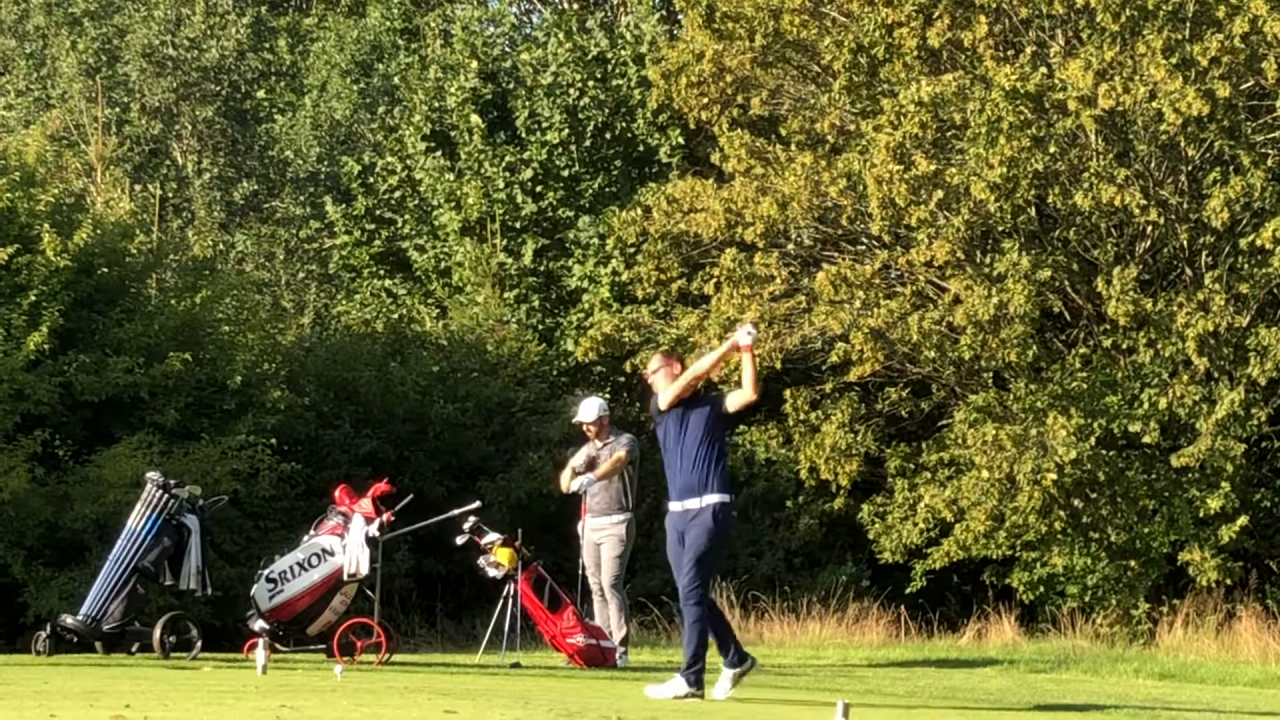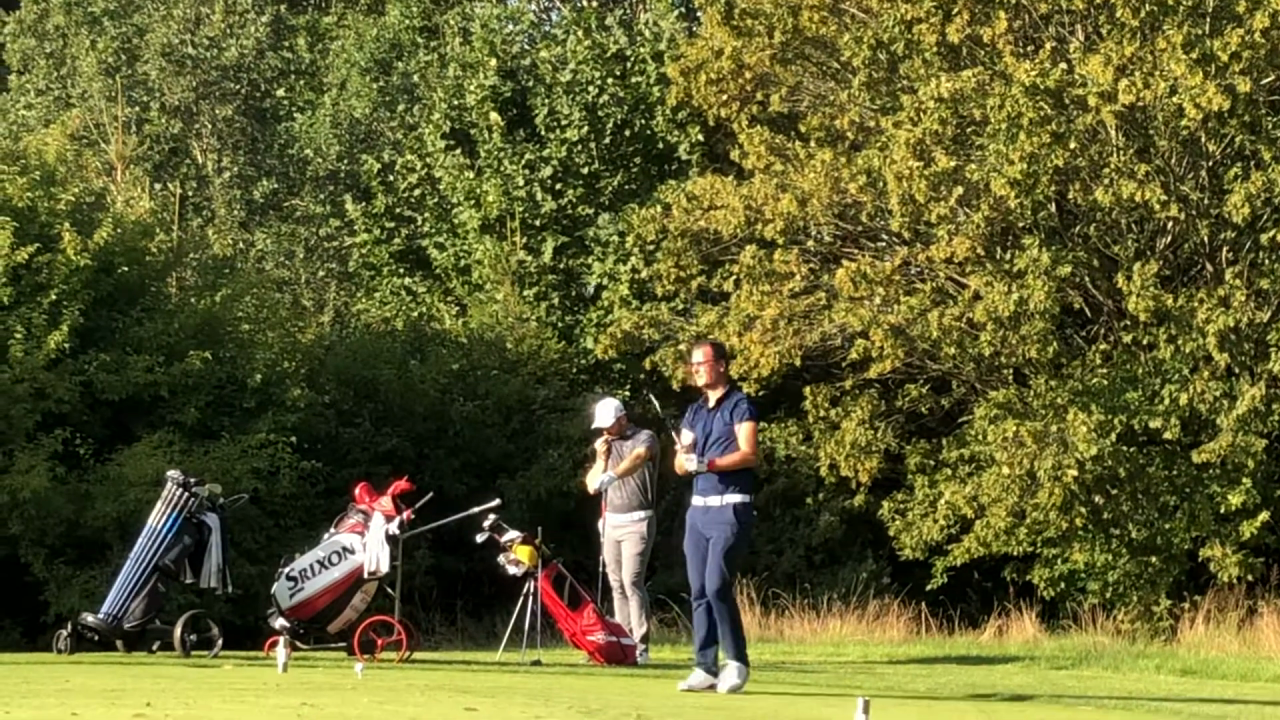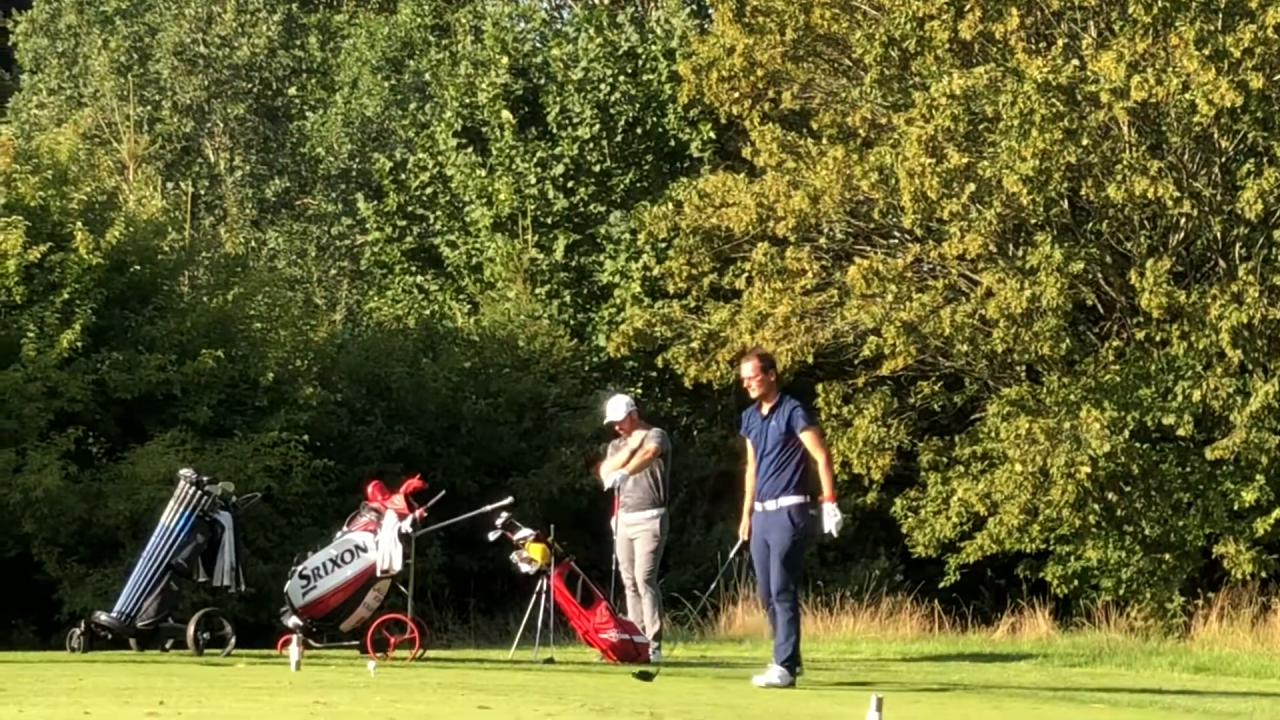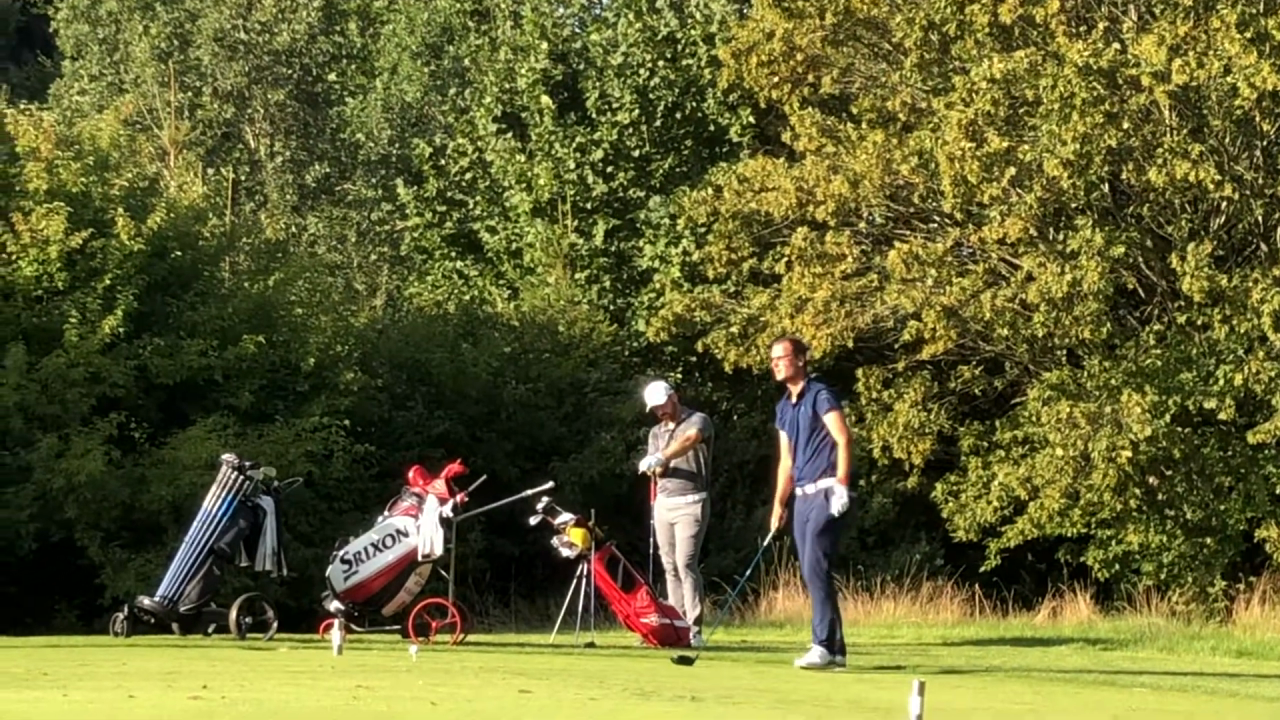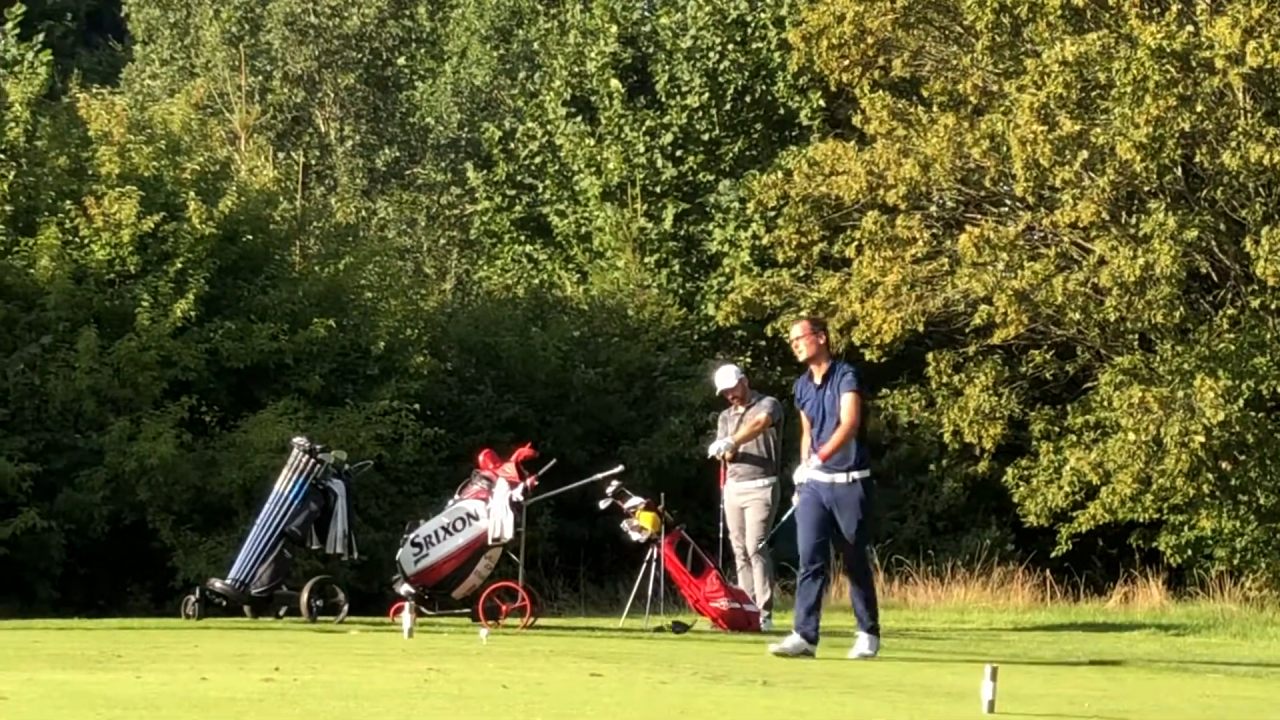
dt=1s
person 1, frame 1
left shoulder: (712, 405)
right shoulder: (661, 405)
left elbow: (750, 395)
right elbow: (680, 388)
left wrist: (746, 349)
right wrist: (729, 346)
left hip: (709, 510)
right hip: (678, 513)
left knee: (692, 591)
right knee: (692, 593)
left ankle: (690, 678)
right ankle: (735, 658)
person 1, frame 2
left shoulder: (739, 404)
right shoulder: (694, 411)
left elbow: (749, 454)
right elbow: (680, 466)
left wrist: (706, 463)
right wrist: (683, 455)
left hip: (730, 509)
right hip: (698, 509)
left knee: (717, 585)
right knee: (699, 590)
left ankle: (736, 661)
right ankle: (705, 668)
person 1, frame 3
left shoulder: (793, 411)
right shoulder: (749, 416)
left elbow: (822, 457)
left wrist: (829, 501)
right wrist: (746, 512)
left hip: (789, 511)
right hip: (763, 513)
left knee: (782, 590)
right knee: (767, 592)
left ankle: (784, 667)
right ankle: (788, 659)
person 1, frame 4
left shoulder: (820, 394)
right shoulder: (783, 407)
left elbow: (843, 440)
left wrist: (841, 485)
right wrist: (778, 503)
left hip: (825, 493)
right hip: (802, 497)
left knee: (815, 568)
right knee: (813, 572)
left ankle: (822, 646)
right ankle: (834, 649)
person 1, frame 5
left shoulder: (846, 376)
right shoulder: (802, 386)
left elbow: (849, 424)
left wrist: (820, 459)
right wrist: (802, 475)
left hip: (849, 482)
right hip: (815, 484)
left knee: (855, 561)
right knee: (808, 557)
left ankle: (868, 632)
right ankle: (804, 635)
person 2, frame 1
left shoulder: (625, 441)
right shoulder: (586, 450)
left elbow: (616, 462)
right elbow: (565, 486)
left wrist: (592, 478)
right wrist: (574, 464)
left hip: (616, 524)
right hip: (590, 525)
left knee: (611, 584)
right knee: (597, 587)
left ankle: (621, 650)
person 2, frame 2
left shoulder: (644, 437)
right shoulder: (605, 445)
left elbow: (637, 459)
right elbow: (591, 487)
left wrist: (612, 475)
right wrist: (601, 457)
left hip: (637, 521)
right hip: (610, 522)
left knee: (632, 582)
right knee: (617, 585)
left ankle: (641, 647)
person 2, frame 3
left shoulder: (656, 435)
right shoulder: (616, 445)
left elbow: (648, 454)
right elbow: (605, 473)
left wrist: (623, 473)
right wrist: (629, 447)
left hip: (649, 519)
right hip: (623, 520)
left knee: (645, 580)
right knee: (630, 582)
left ankle: (654, 645)
person 2, frame 4
left shoulder: (698, 420)
right shoulder: (656, 432)
left elbow: (689, 440)
right elbow: (655, 470)
left wrist: (661, 457)
right wrist: (656, 466)
left hip: (691, 503)
right hip: (663, 504)
left knee: (686, 564)
right knee: (670, 567)
left ankle: (694, 629)
person 2, frame 5
left shoulder: (768, 404)
right shoulder: (725, 417)
left elbow: (758, 423)
right elbow: (727, 455)
left wrist: (731, 441)
right wrist: (727, 451)
left hip: (761, 487)
right hip: (733, 488)
left knee: (756, 549)
right knee: (740, 551)
left ankle: (764, 614)
